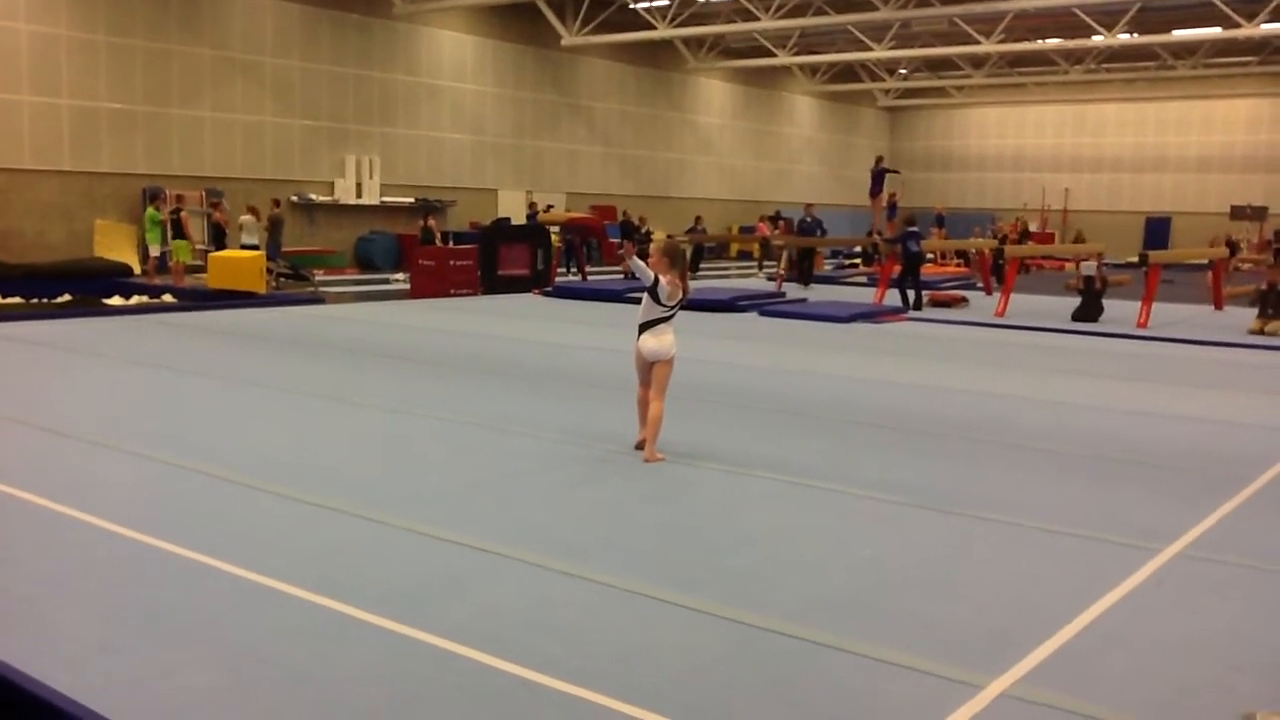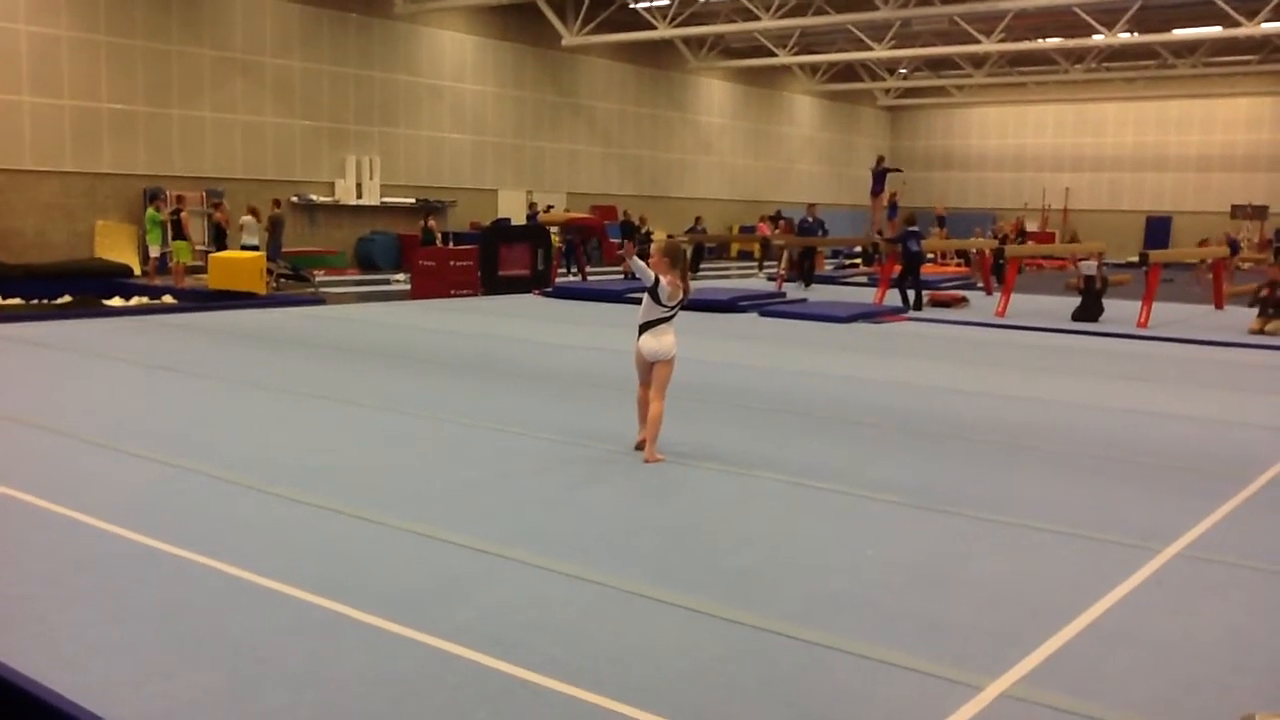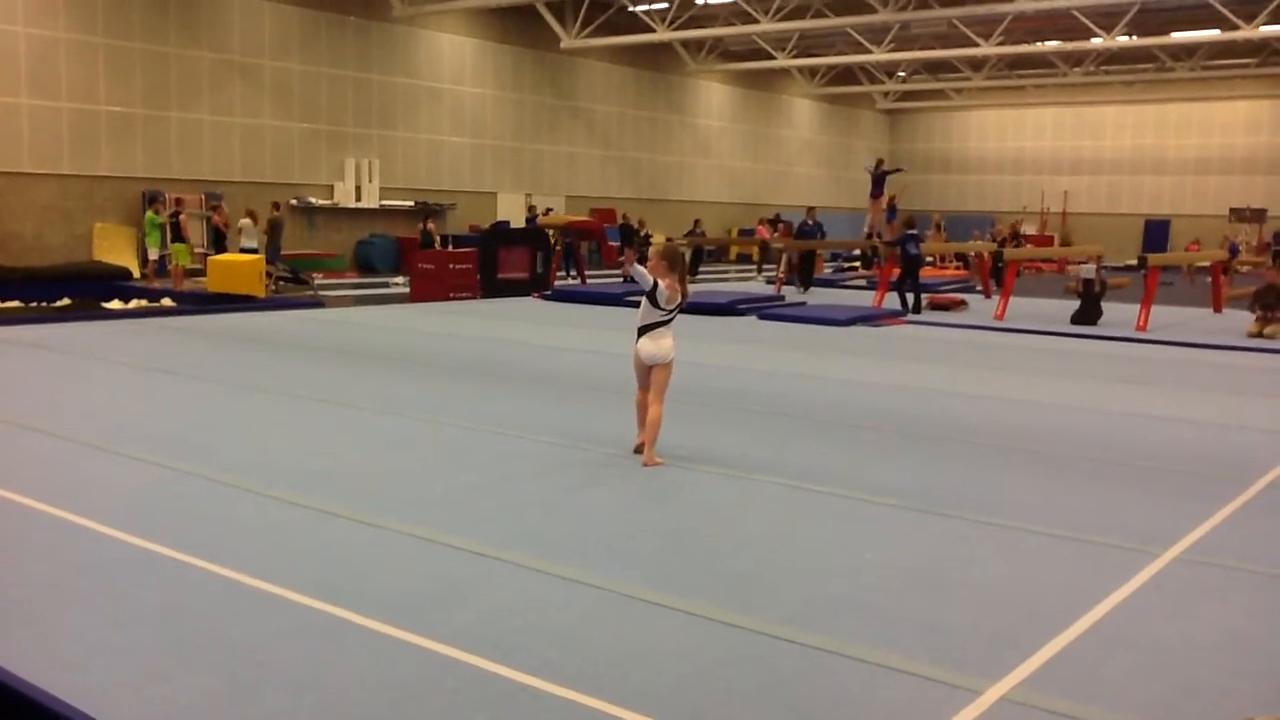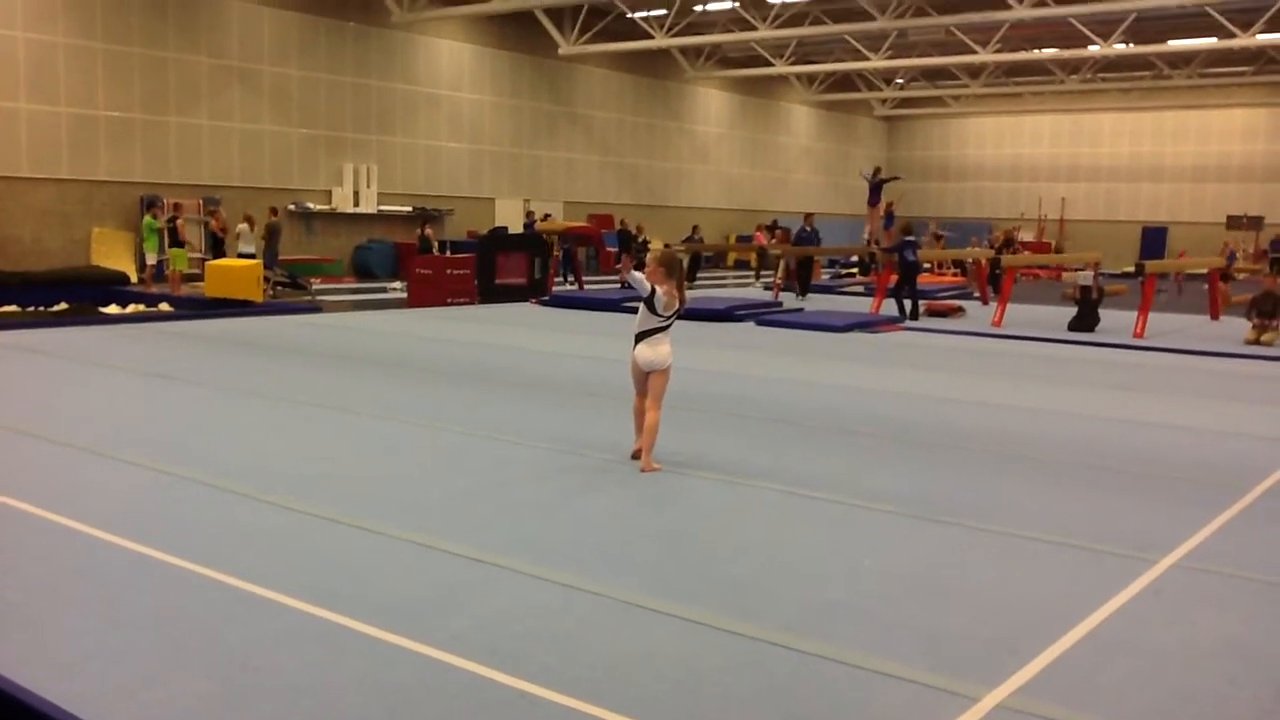
dt=0.2s
person 1, frame 1
left shoulder: (658, 283)
right shoulder: (680, 286)
left elbow: (644, 272)
left wrist: (631, 258)
right wrist: (633, 262)
left hip: (647, 341)
right hip: (666, 344)
left knee: (644, 387)
right knee: (658, 397)
left ankle: (643, 433)
right ankle: (650, 449)
person 1, frame 2
left shoulder: (659, 284)
right shoulder: (680, 286)
left elbow: (645, 273)
left wrist: (632, 258)
right wrist: (633, 261)
left hip: (647, 342)
right hip: (667, 344)
left knee: (644, 387)
right knee: (657, 398)
left ankle: (642, 434)
right ankle: (650, 450)
person 1, frame 3
left shoulder: (657, 287)
right shoulder: (679, 290)
left elbow: (644, 278)
left wrist: (631, 265)
right wrist: (634, 267)
left hip: (645, 345)
right hip: (665, 348)
left knee: (643, 391)
right knee: (656, 401)
left ankle: (641, 436)
right ankle: (649, 453)
person 1, frame 4
left shoulder: (655, 294)
right shoulder: (676, 296)
left elbow: (641, 284)
left wrist: (628, 272)
right wrist: (631, 273)
left hip: (643, 352)
right hip: (662, 354)
left knee: (640, 397)
right knee: (654, 407)
left ankle: (639, 441)
right ankle: (646, 459)
